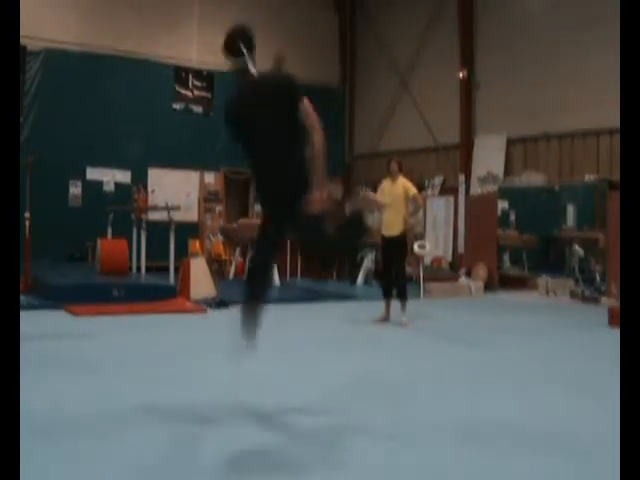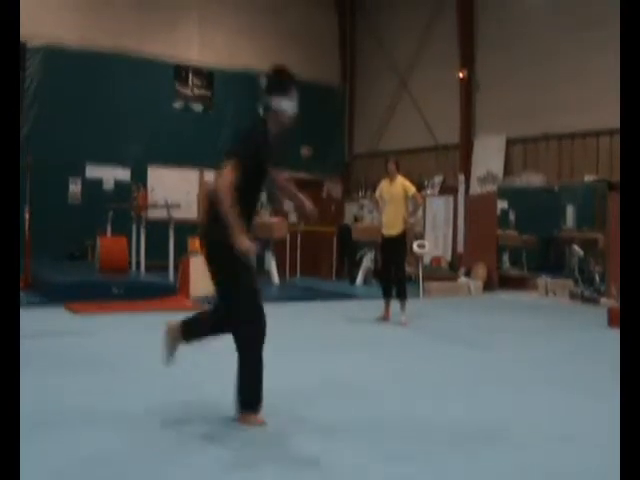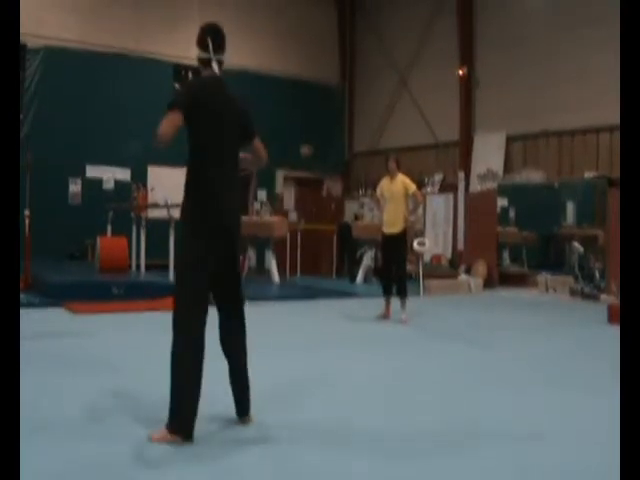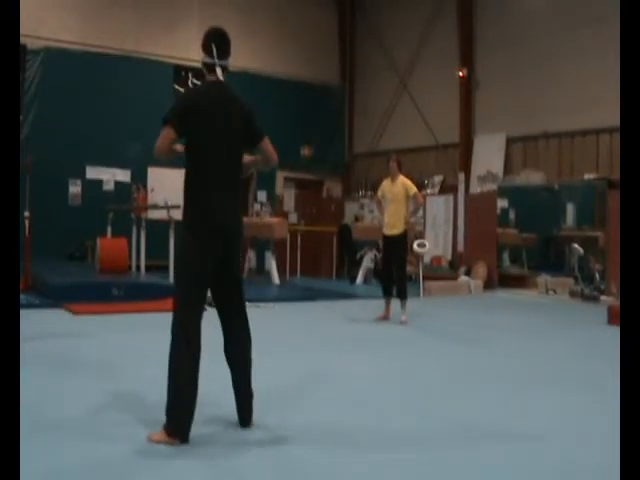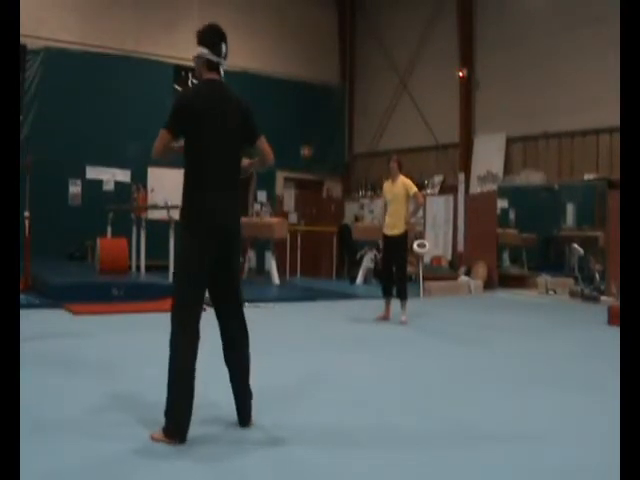
dt=0.4s
person 1, frame 1
left shoulder: (235, 104)
right shoulder: (283, 83)
right elbow: (314, 129)
right wrist: (318, 185)
left hip: (274, 190)
right hip: (296, 187)
person 1, frame 2
left shoulder: (264, 137)
right shoulder: (255, 141)
left elbow: (270, 174)
right elbow: (223, 186)
left wrist: (300, 198)
right wrist: (237, 235)
left hip: (220, 233)
right hip: (224, 237)
left knee: (232, 309)
right knee: (251, 320)
right ankle: (248, 405)
person 1, frame 3
left shoulder: (194, 90)
right shoulder: (235, 102)
left elbow: (164, 135)
right elbow: (260, 158)
left wrist: (177, 117)
left hip: (201, 216)
right hip: (230, 216)
left knee: (189, 316)
right knee: (232, 309)
left ankle: (180, 425)
right ankle: (243, 406)
person 1, frame 4
left shoulder: (192, 100)
right shoulder: (240, 107)
left elbow: (161, 149)
right elbow: (272, 158)
left wrist: (186, 147)
left hip: (200, 221)
right hip: (231, 223)
left knee: (187, 317)
right knee: (234, 314)
left ankle: (177, 425)
right ankle: (245, 410)
person 1, frame 5
left shoulder: (190, 99)
right shoulder: (237, 105)
left elbow: (158, 151)
right elbow: (267, 158)
left hip: (198, 222)
right hip: (229, 223)
left knee: (185, 319)
right knee: (232, 314)
left ankle: (176, 426)
right ankle: (244, 410)
person 2, frame 1
left shoulder: (405, 183)
right shoulder: (383, 184)
left elbow: (419, 201)
left wrist: (409, 216)
left hip: (399, 233)
right hip: (385, 232)
left knee: (399, 272)
right knee: (385, 272)
left ankle: (403, 313)
right ankle: (386, 312)
person 2, frame 2
left shoulder: (403, 183)
right shoulder: (382, 184)
left elbow: (418, 200)
left wrist: (409, 216)
left hip: (399, 232)
right hip: (385, 232)
left knee: (399, 272)
right knee: (385, 272)
left ankle: (403, 312)
right ankle: (386, 311)
person 2, frame 3
left shoulder: (404, 181)
right shoulder: (383, 182)
left elbow: (419, 198)
left wrist: (409, 214)
left hip: (399, 230)
right hip: (386, 230)
left knee: (400, 270)
right knee: (385, 270)
left ankle: (403, 309)
right ankle: (387, 309)
person 2, frame 4
left shoulder: (405, 182)
right shoulder: (384, 183)
left elbow: (420, 201)
left wrist: (410, 216)
left hip: (400, 232)
right hip: (386, 232)
left knee: (400, 271)
right knee: (385, 271)
left ankle: (403, 311)
right ankle: (386, 310)
person 2, frame 5
left shoulder: (405, 182)
right shoulder: (386, 184)
left elbow: (420, 201)
left wrist: (410, 216)
right wrist: (385, 220)
left hip: (400, 233)
right hip: (387, 232)
left knee: (400, 272)
right knee: (385, 271)
left ankle: (403, 311)
right ankle: (387, 310)
